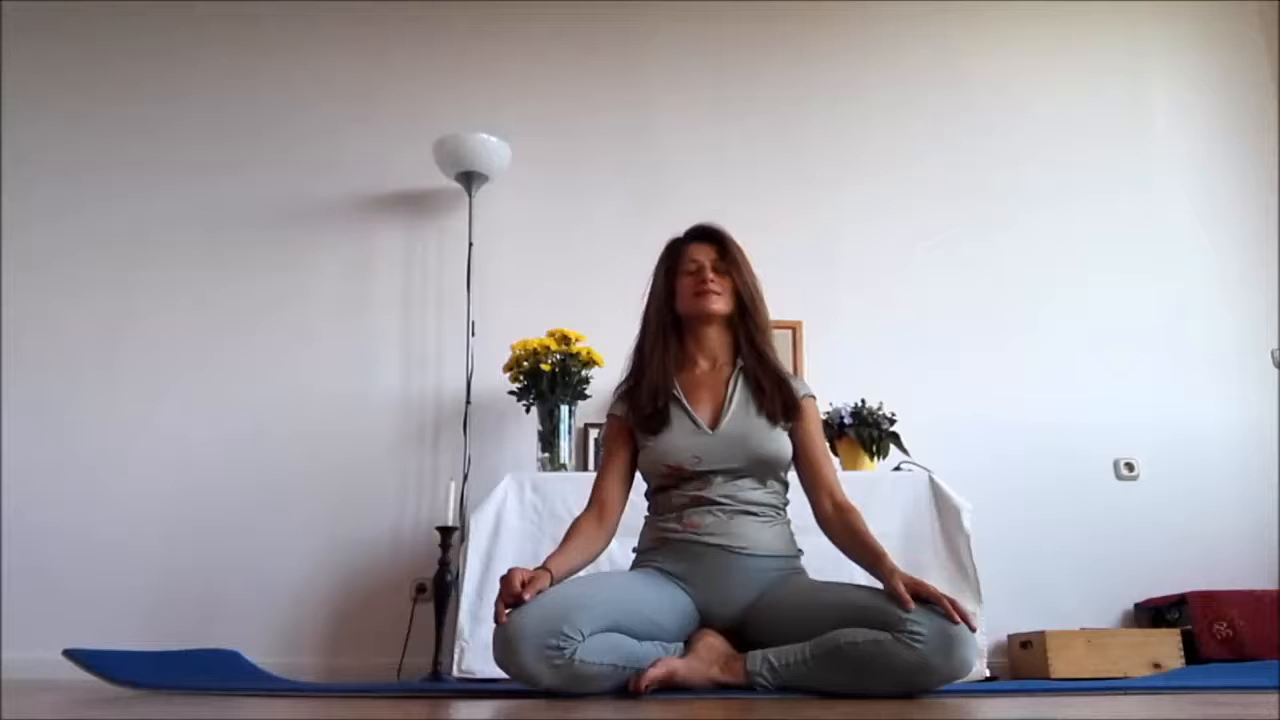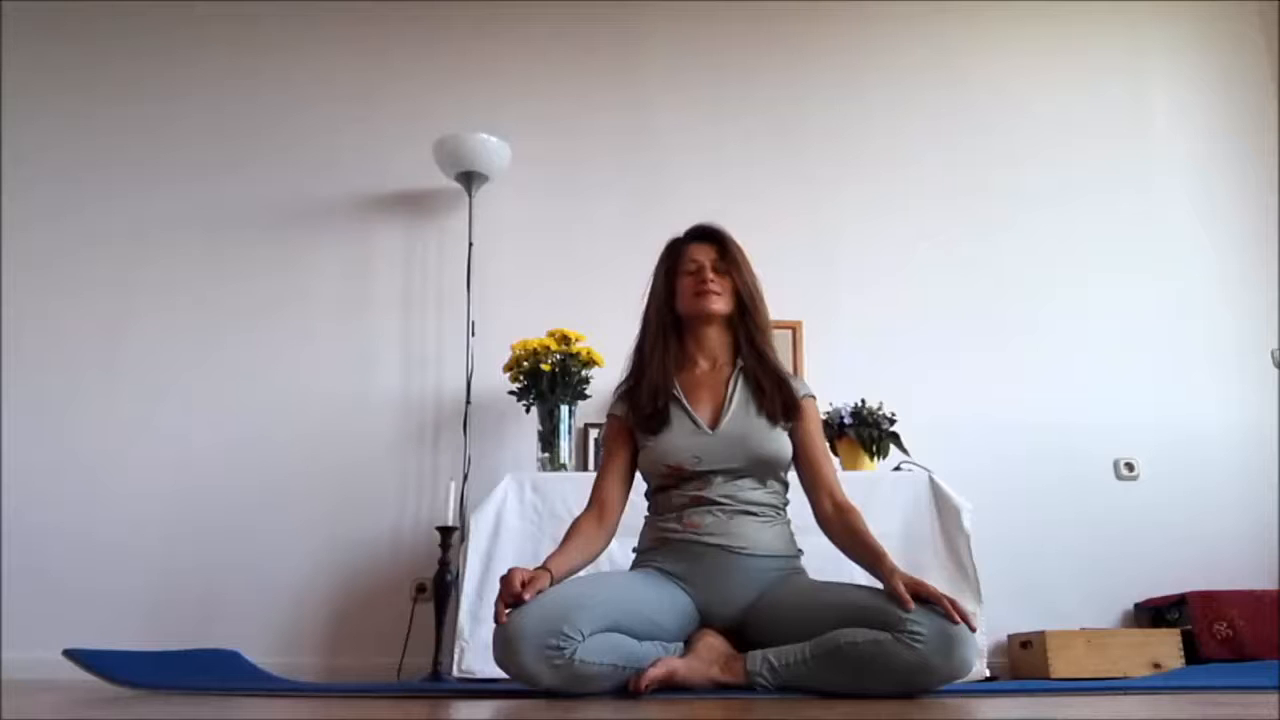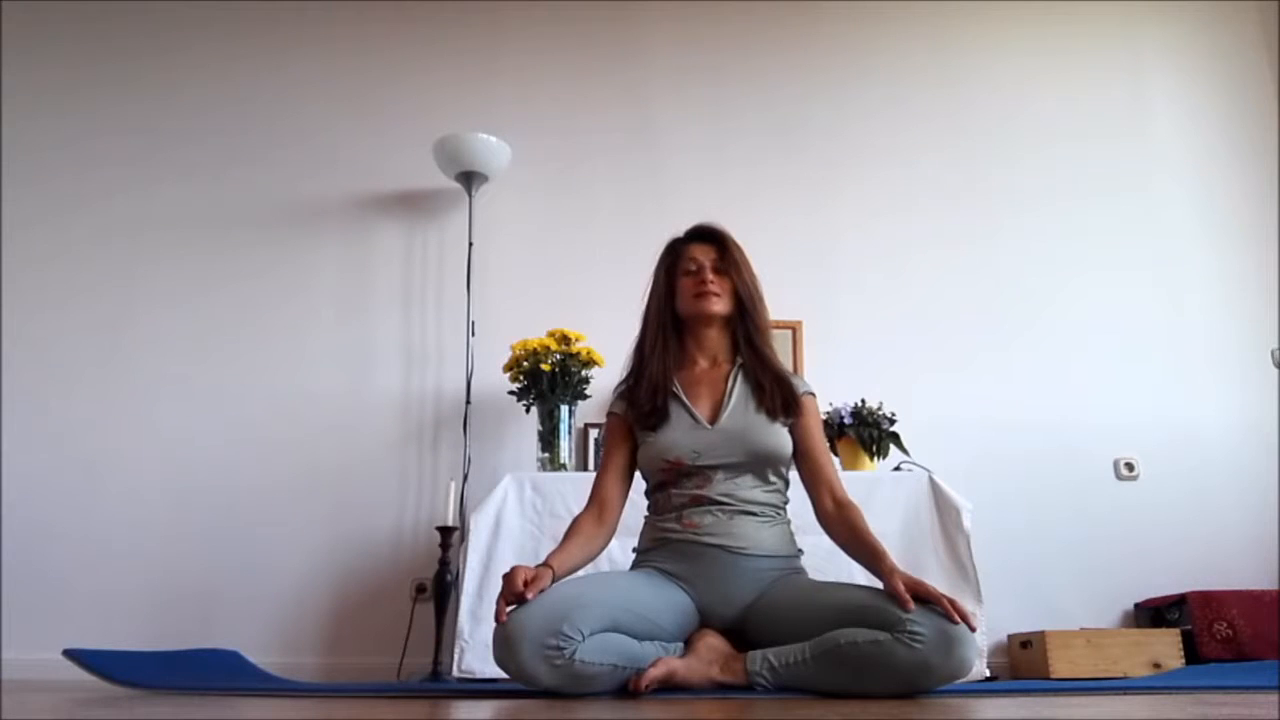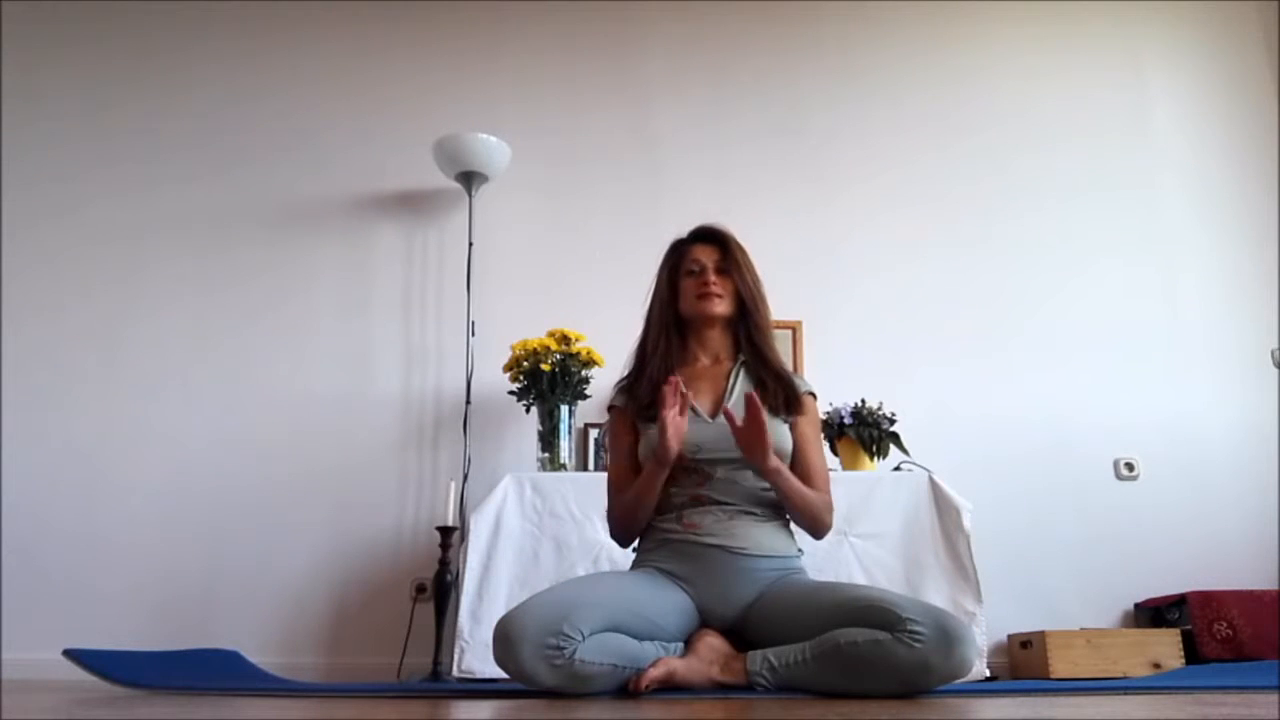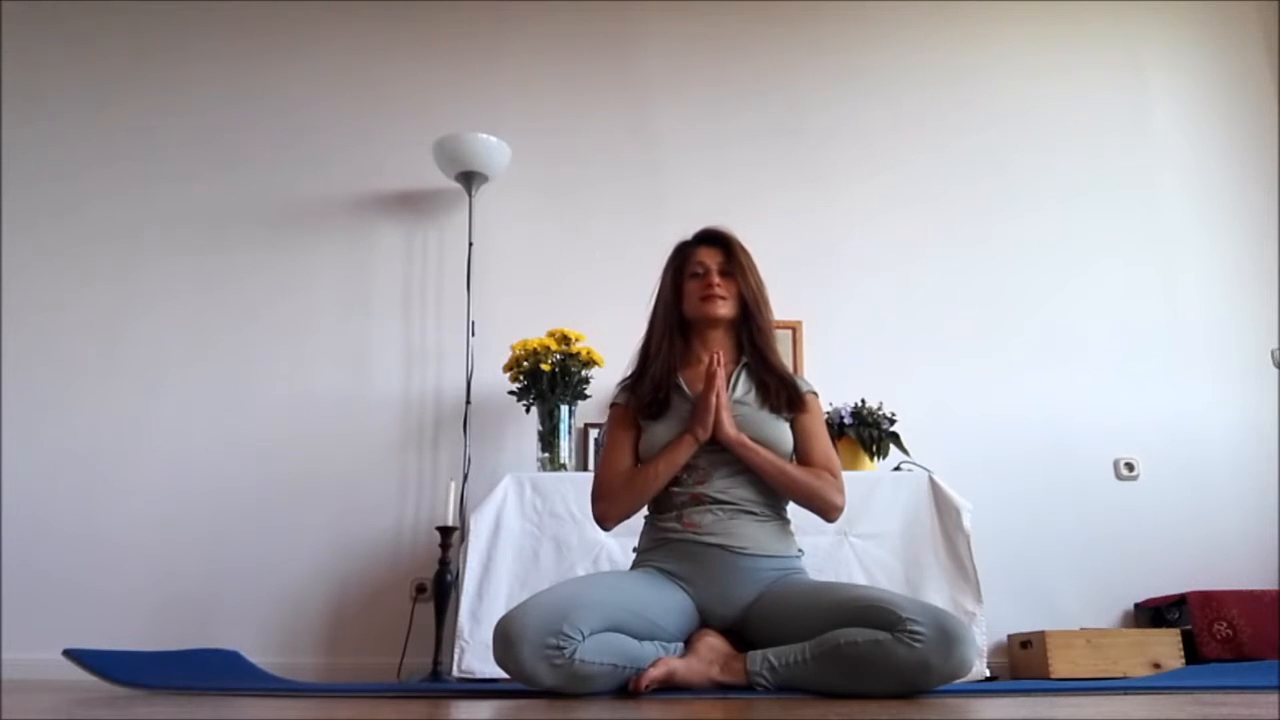
dt=0.4s
person 1, frame 1
left shoulder: (785, 391)
right shoulder: (637, 400)
left elbow: (832, 505)
right elbow: (602, 514)
left wrist: (890, 571)
right wrist: (546, 571)
left hip: (771, 578)
right hip: (668, 577)
left knee: (944, 645)
right knee: (523, 640)
left ankle: (731, 665)
right ankle: (711, 656)
person 1, frame 2
left shoulder: (785, 391)
right shoulder: (636, 400)
left elbow: (832, 505)
right elbow: (601, 514)
left wrist: (890, 572)
right wrist: (545, 572)
left hip: (771, 579)
right hip: (668, 579)
left knee: (946, 645)
right knee: (522, 640)
left ankle: (731, 665)
right ankle: (706, 654)
person 1, frame 3
left shoulder: (786, 390)
right shoulder: (635, 399)
left elbow: (832, 502)
right elbow: (601, 513)
left wrist: (887, 568)
right wrist: (550, 566)
left hip: (771, 579)
right hip: (667, 577)
left knee: (944, 644)
right knee: (524, 641)
left ankle: (732, 665)
right ankle: (712, 657)
person 1, frame 4
left shoulder: (787, 389)
right shoulder: (636, 395)
left elbow: (821, 518)
right elbow: (622, 527)
left wrist: (763, 459)
right wrist: (665, 454)
left hip: (771, 580)
right hip: (667, 578)
left knee: (946, 645)
right knee: (522, 642)
left ankle: (730, 665)
right ankle: (708, 654)
person 1, frame 5
left shoulder: (789, 390)
right shoulder: (639, 394)
left elbow: (831, 500)
right elbow: (607, 510)
left wrist: (733, 435)
right wrist: (693, 434)
left hip: (770, 578)
right hip: (667, 577)
left knee: (945, 644)
right knee: (522, 640)
left ankle: (732, 665)
right ankle: (711, 660)
